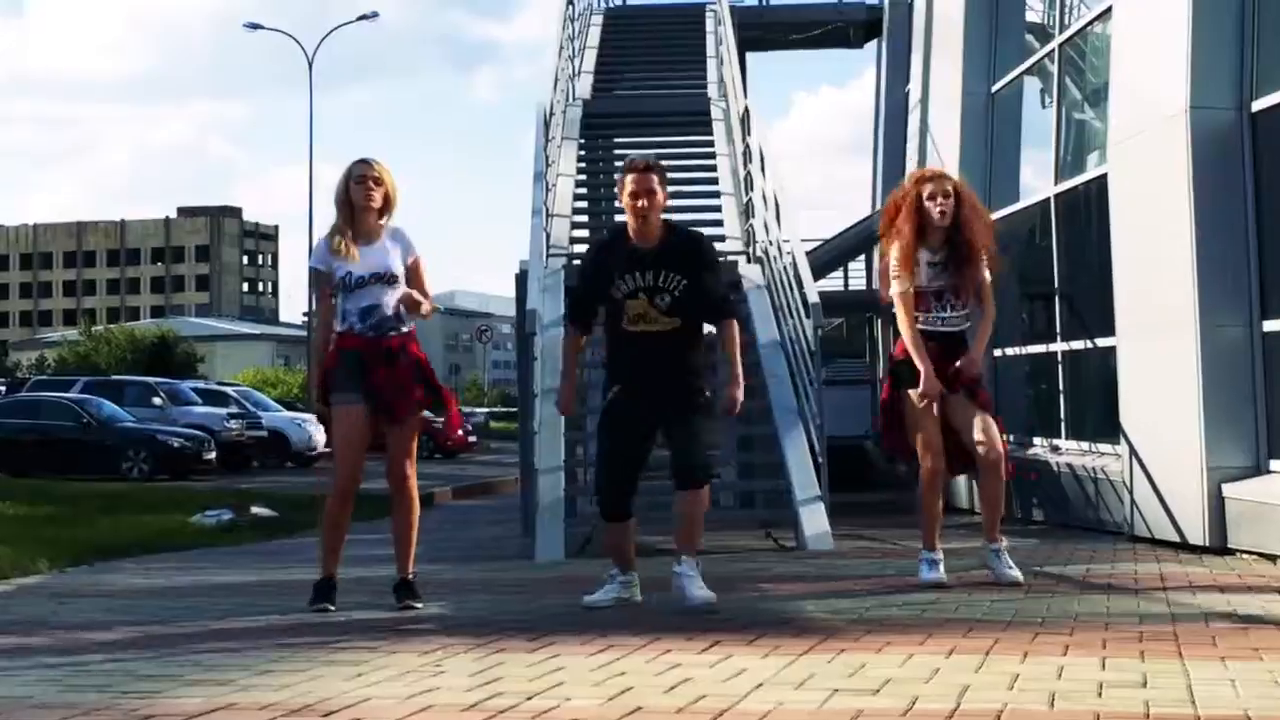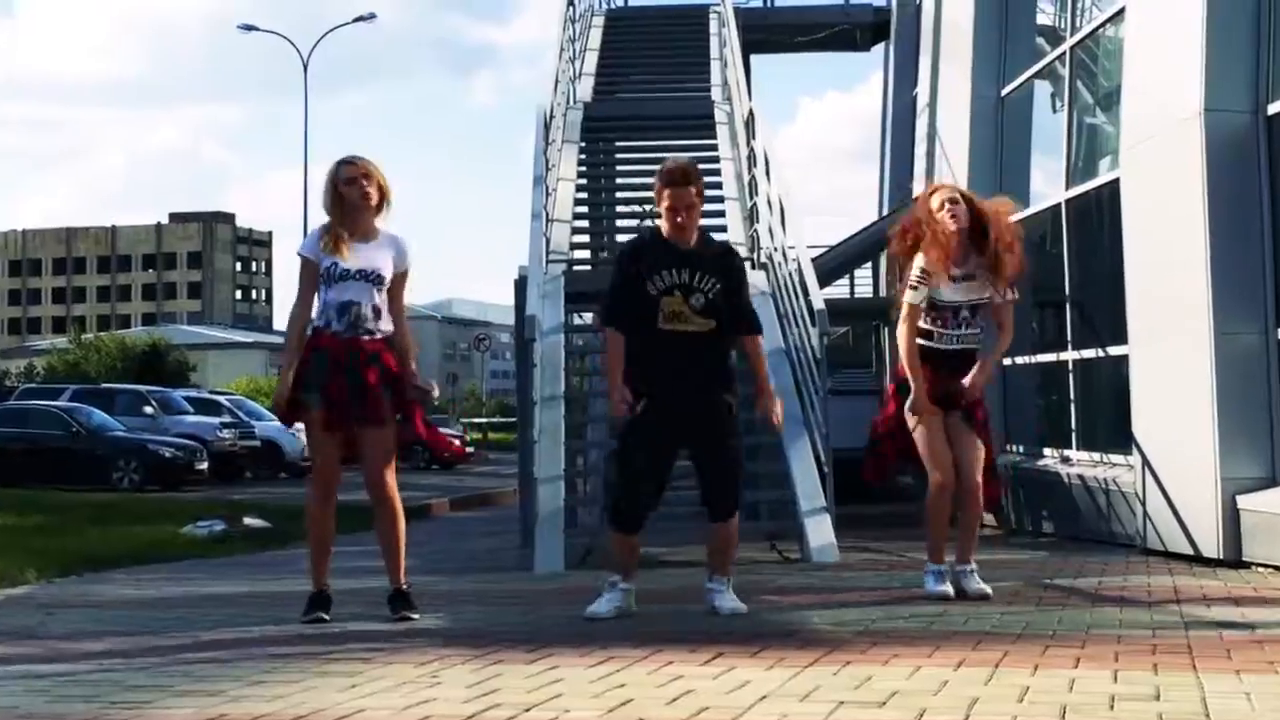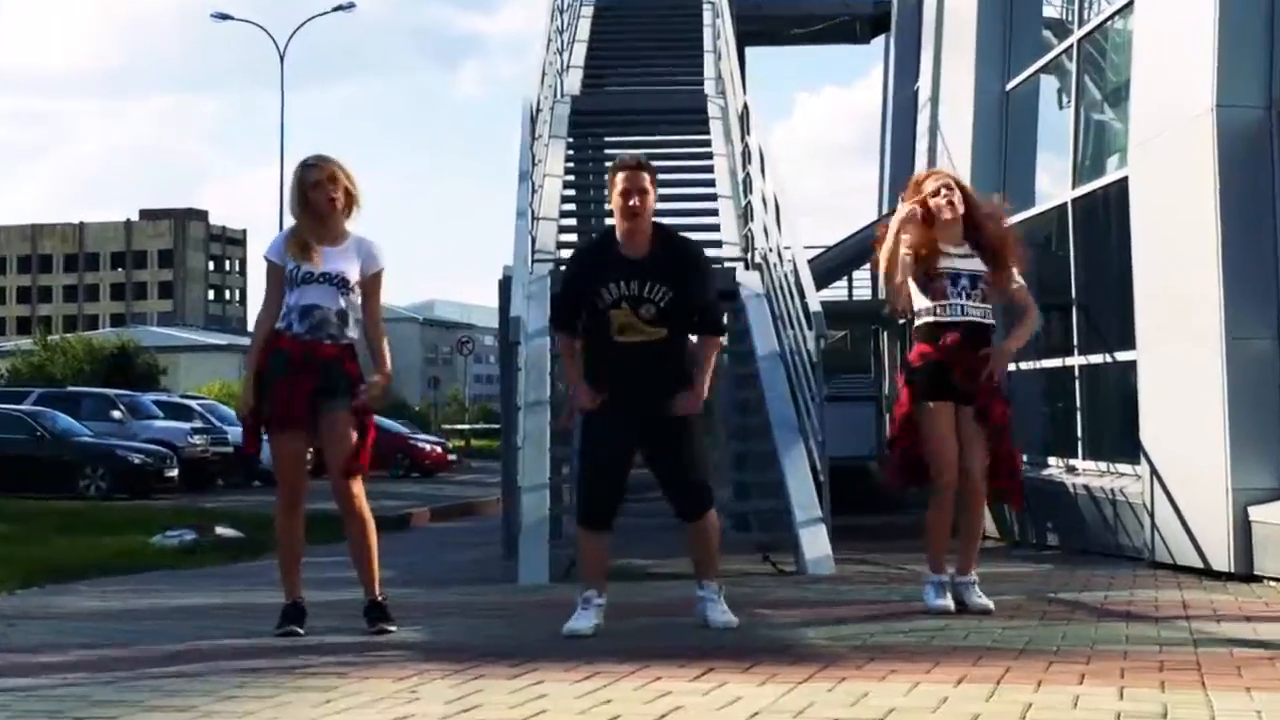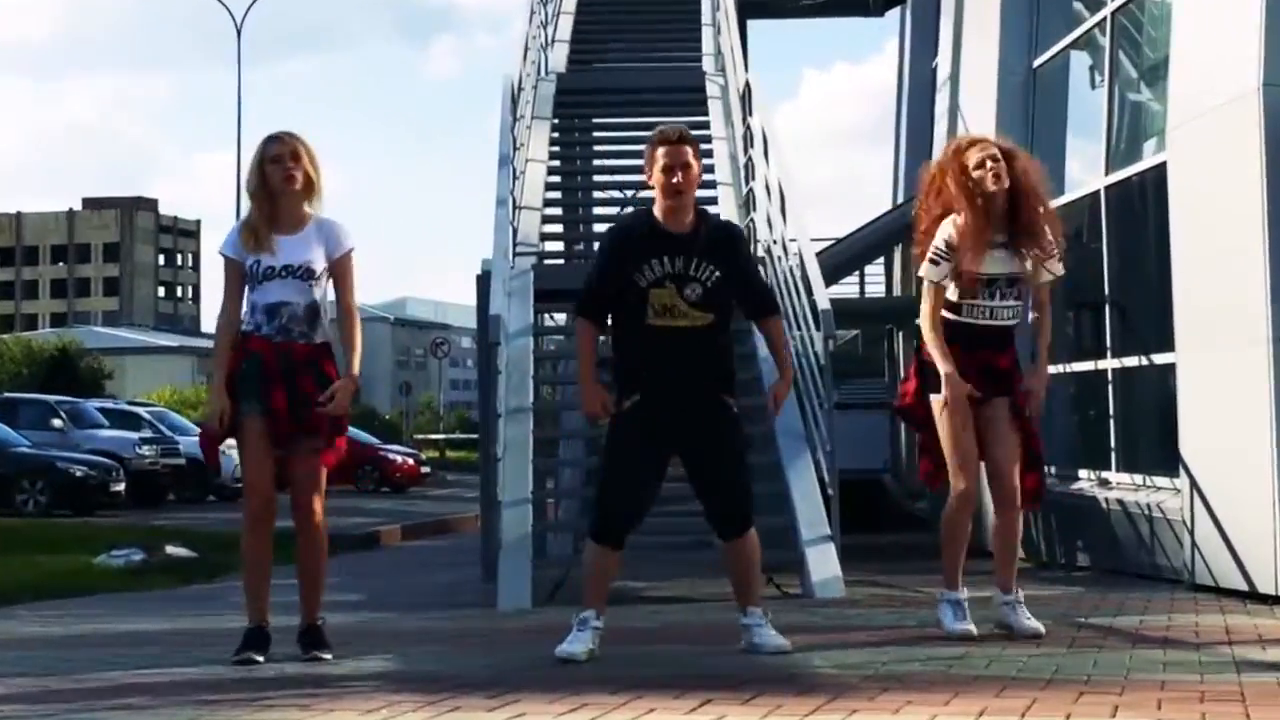
dt=0.4s
person 1, frame 1
left shoulder: (694, 249)
right shoulder: (604, 253)
left elbow: (724, 316)
right elbow: (579, 318)
left wrist: (735, 375)
right wrist: (568, 376)
left hip: (684, 384)
right hip: (627, 387)
left knee: (693, 465)
right knee: (612, 486)
left ankle: (686, 569)
right ankle: (623, 578)
person 1, frame 2
left shoulder: (725, 258)
right shoulder: (635, 255)
left elbow: (746, 329)
right elbow: (613, 324)
left wrist: (766, 391)
right wrist: (616, 384)
left hip: (712, 398)
right hip: (651, 399)
left knee: (724, 495)
right knee: (627, 499)
left ankle: (719, 585)
right ankle: (621, 586)
person 1, frame 3
left shoulder: (685, 256)
right shoulder: (589, 258)
left elbow: (709, 329)
right elbow: (564, 325)
left wrist: (699, 388)
right wrist: (578, 383)
left hip: (669, 399)
right hip: (608, 399)
left knee: (695, 494)
right knee: (596, 501)
left ankle: (709, 594)
right ankle: (591, 603)
person 1, frame 4
left shoulder: (727, 238)
right shoulder: (623, 239)
left elbow: (763, 307)
right elbow: (591, 314)
left wrist: (785, 373)
right wrist: (588, 382)
left hip: (709, 400)
right hip: (641, 401)
left knee: (735, 511)
right knee: (613, 512)
person 2, frame 1
left shoulder: (401, 241)
right shoulder: (328, 249)
left elbow: (426, 304)
right elbow: (323, 320)
left wrist: (413, 301)
right wrist: (317, 382)
left hip: (401, 358)
right hip: (352, 360)
left knee: (403, 476)
right knee: (345, 477)
left ankle: (405, 578)
right ankle: (326, 579)
person 2, frame 2
left shoulder: (393, 246)
right shoulder: (321, 242)
left elbow: (397, 317)
right elbow: (302, 309)
left wrist: (411, 374)
right wrist: (287, 372)
left hip: (375, 364)
right hip: (326, 360)
left knee: (382, 482)
right knee: (324, 482)
left ankle: (399, 588)
right ankle: (320, 590)
person 2, frame 3
left shoulder: (364, 250)
right shoulder: (285, 245)
left elbow: (372, 322)
right elbow: (268, 313)
left wrist: (384, 372)
right wrist: (249, 379)
left hip: (337, 368)
right hip: (285, 364)
left knee: (349, 489)
right knee: (291, 492)
left ankle: (374, 599)
right ankle: (293, 601)
person 2, frame 4
left shoulder: (329, 234)
right shoulder: (243, 237)
left elbow: (348, 311)
right elbow: (229, 315)
left wrist: (349, 376)
right wrist: (218, 387)
left hip: (312, 368)
right hip: (257, 367)
left knee: (309, 506)
right knee: (259, 504)
left ankle: (312, 624)
right ankle: (256, 626)
person 3, frame 1
left shoulder: (970, 246)
right shoulder: (903, 250)
left elbow: (987, 305)
right elbow: (905, 317)
left wrist: (976, 353)
right wrist: (925, 370)
left hip: (958, 360)
right hip: (915, 363)
left knee: (992, 452)
right knee: (933, 464)
left ankle: (994, 547)
right ankle: (930, 555)
person 3, frame 2
left shoulder: (994, 264)
right shoulder: (926, 262)
left elbow: (1005, 330)
right elbow: (907, 328)
left wrist: (980, 373)
right wrist: (917, 389)
left hip: (965, 377)
right hip: (923, 376)
left knee: (974, 480)
right knee: (942, 477)
left ankle: (965, 566)
right ankle: (935, 567)
person 3, frame 3
left shoulder: (990, 252)
right shoulder: (916, 248)
left elbow: (1029, 310)
right elbow: (888, 279)
left wrist: (1009, 345)
right wrist: (899, 223)
left hip: (978, 366)
right hip: (929, 362)
left knee: (976, 480)
right knee: (946, 480)
left ankle: (965, 578)
right ankle: (936, 579)
person 3, frame 4
left shoulder: (1034, 230)
right shoulder: (954, 230)
left elbow: (1042, 305)
right elbow: (931, 308)
left wrist: (1040, 369)
right wrist: (948, 371)
left hip: (1002, 363)
right hip: (953, 364)
left knee: (1010, 485)
right knee: (965, 485)
right ankle: (952, 596)
